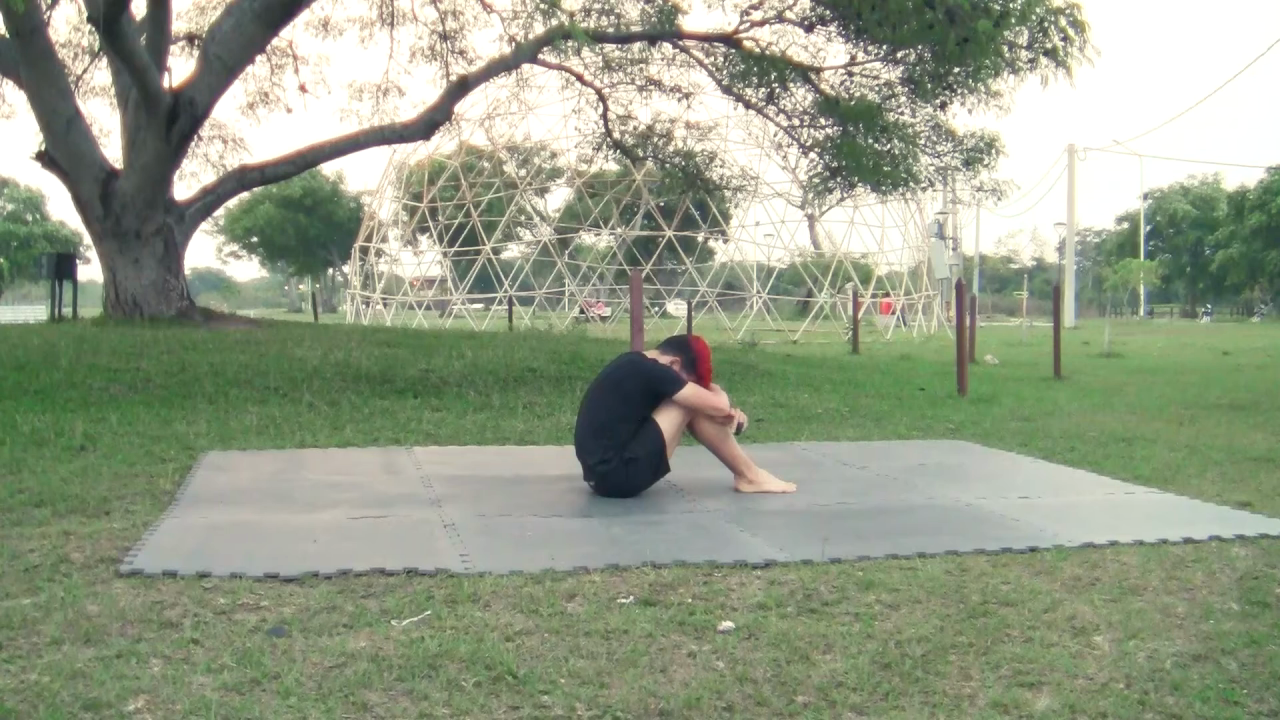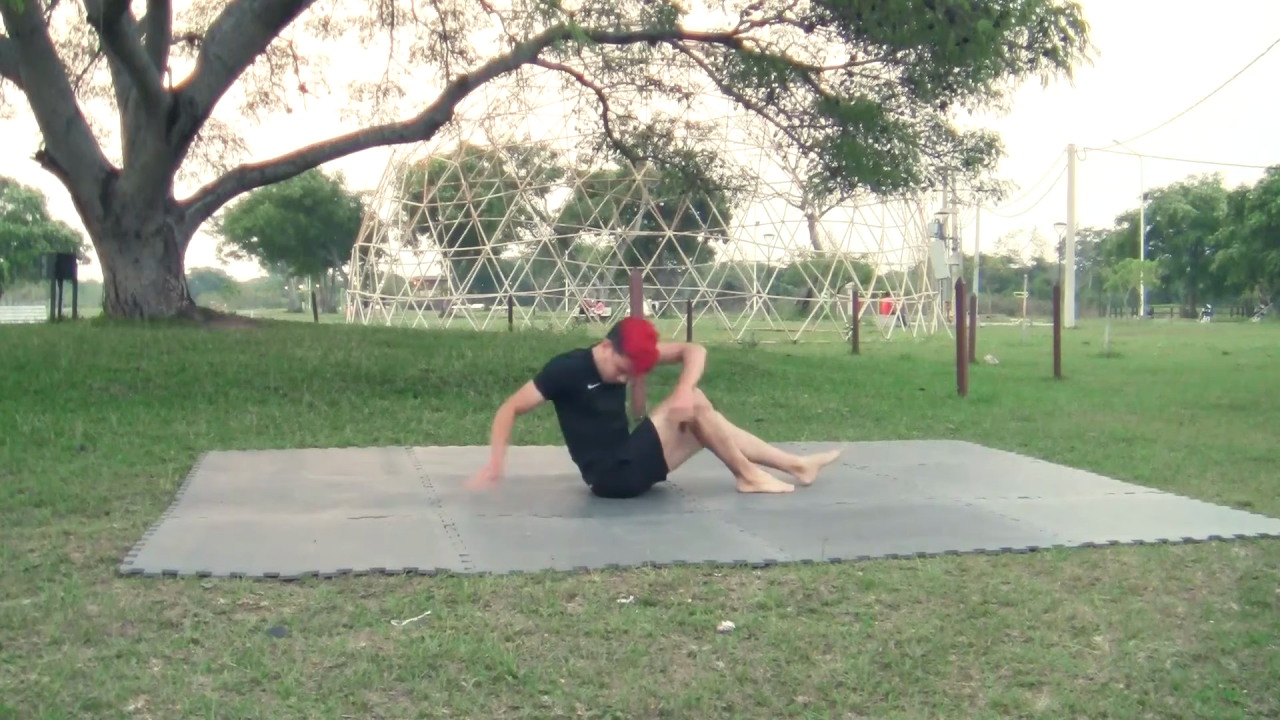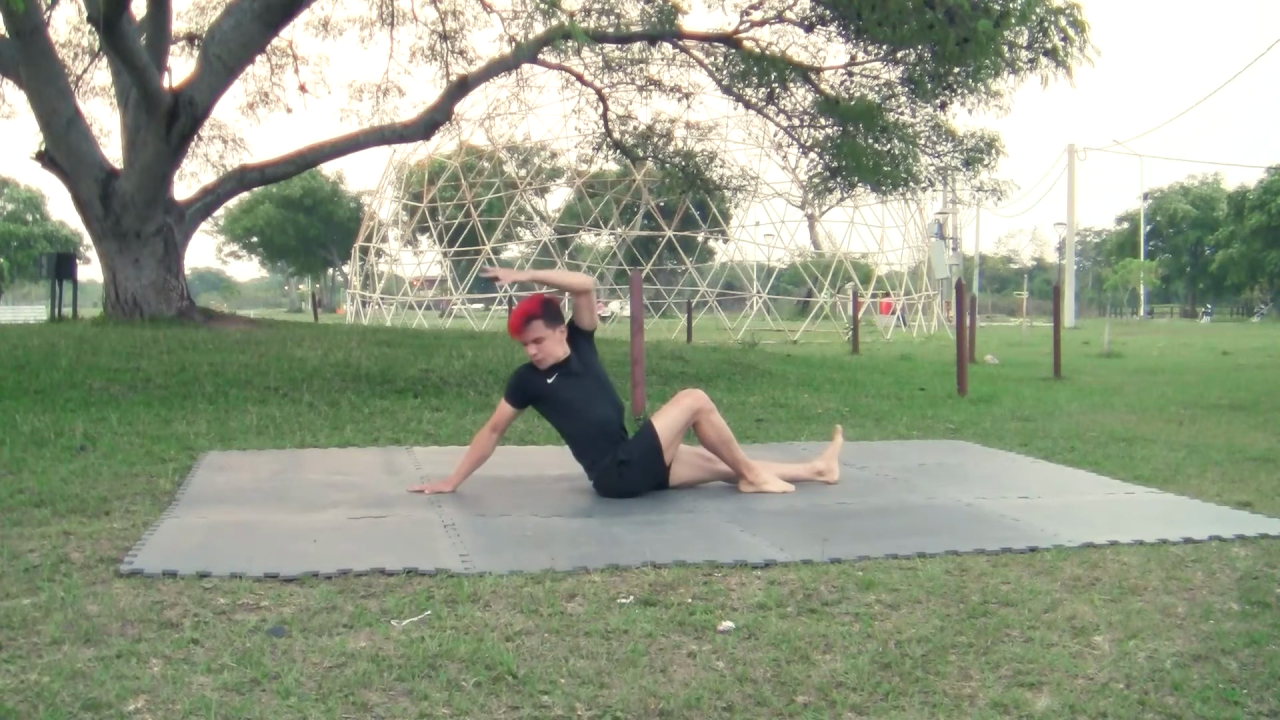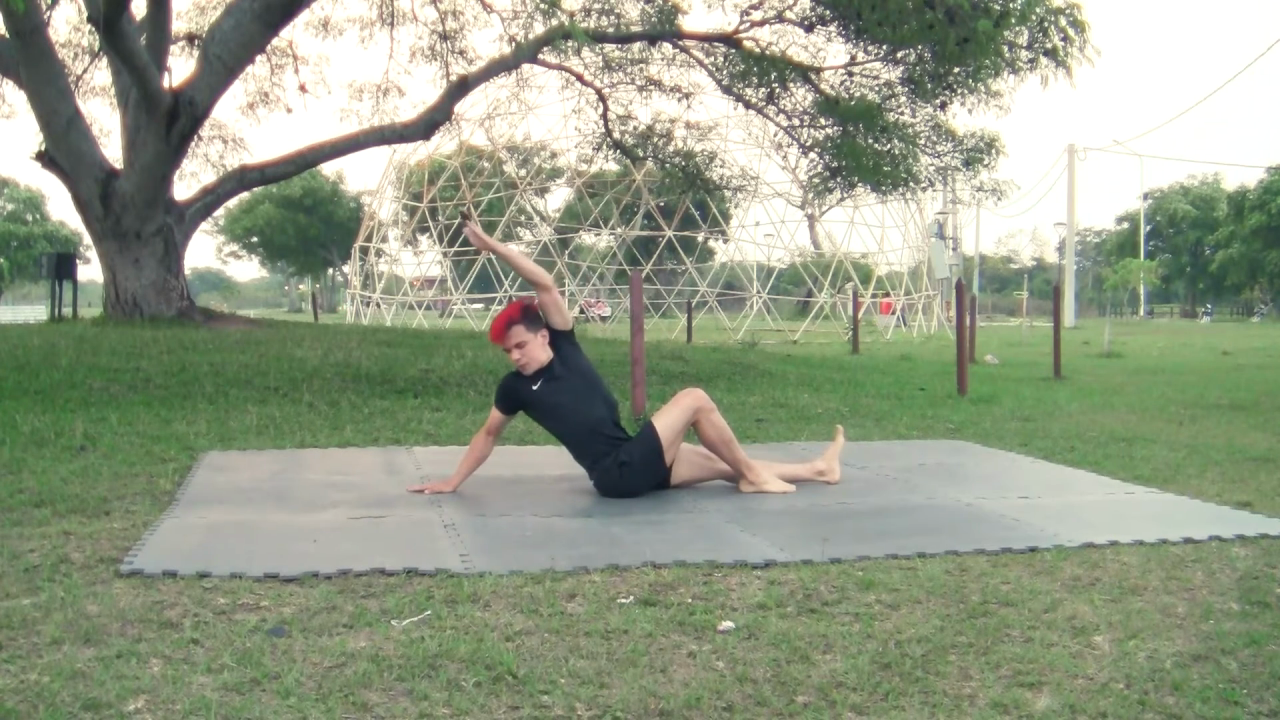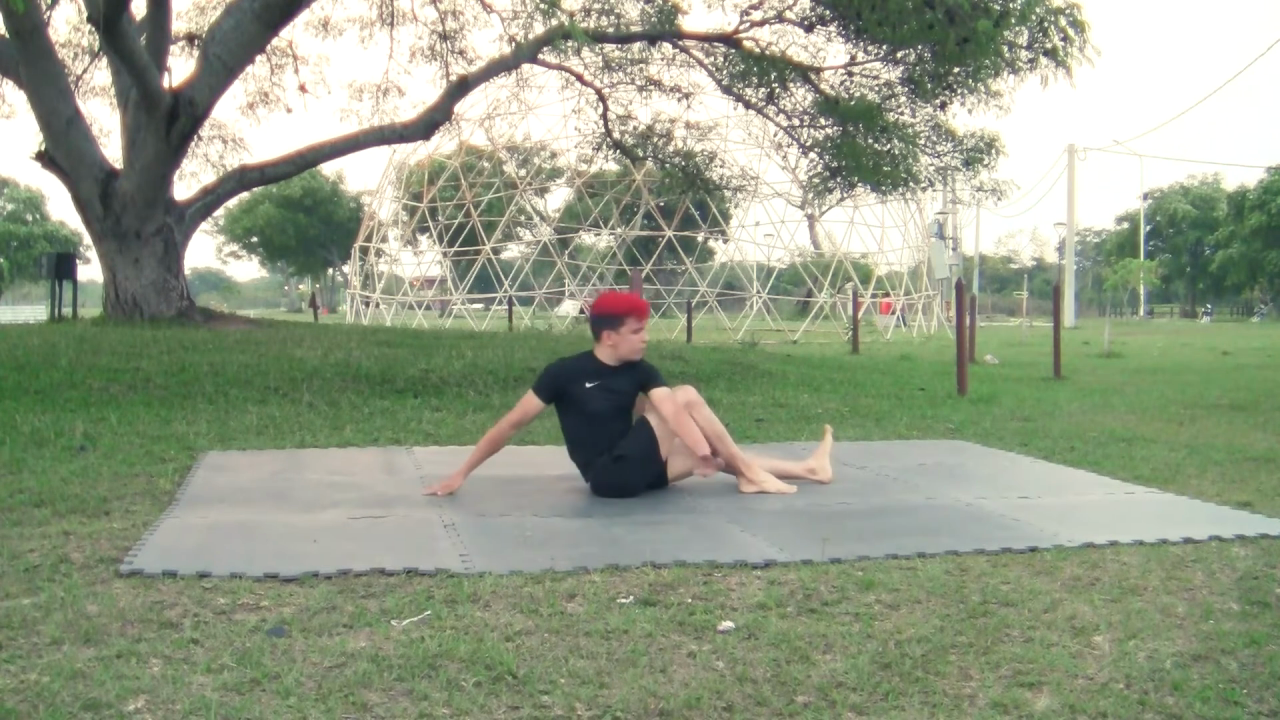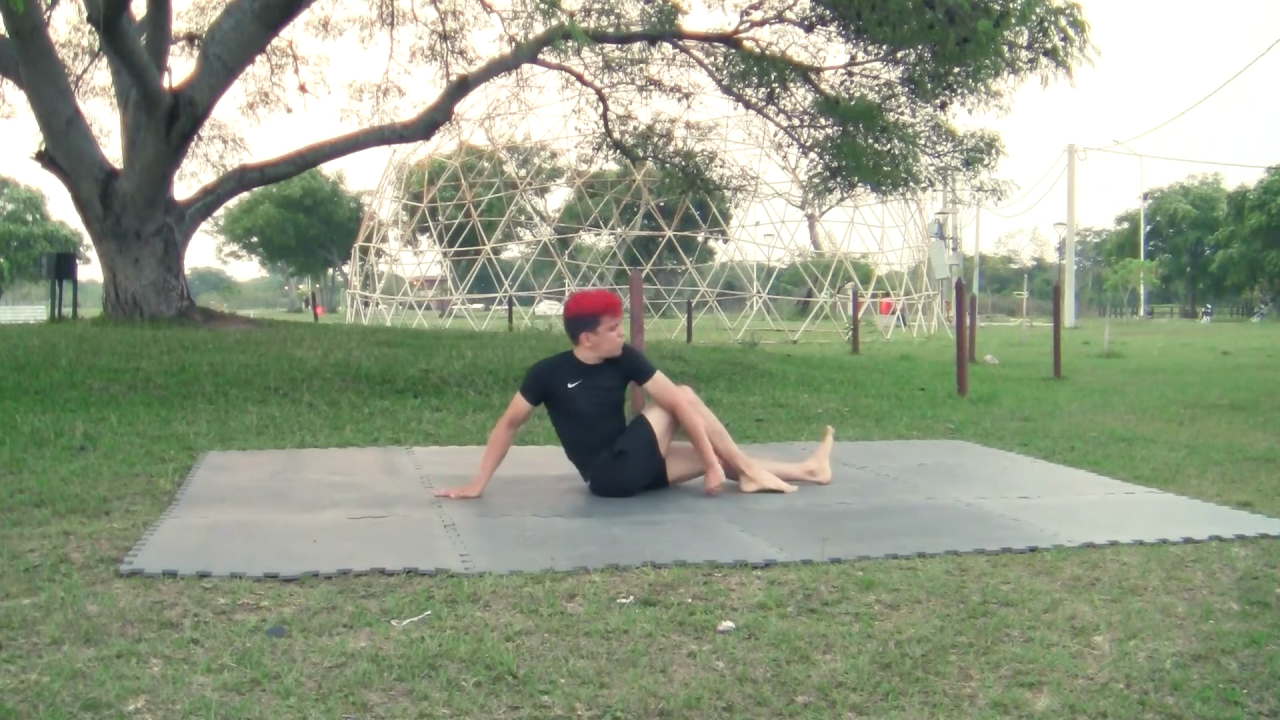
dt=0.7s
person 1, frame 1
left shoulder: (637, 364)
right shoulder: (650, 371)
right elbow: (718, 406)
left wrist: (730, 411)
right wrist: (716, 392)
left hip: (606, 471)
right hip: (618, 475)
left knee: (693, 401)
right knee: (692, 402)
left ankle: (746, 470)
right ankle: (749, 476)
person 1, frame 2
left shoulder: (623, 357)
right shoulder: (566, 369)
left elbow: (693, 350)
right elbow: (509, 409)
left wrist: (685, 389)
right wrist: (495, 460)
left hip: (626, 464)
right hip: (614, 475)
right knee: (697, 407)
left ankle: (797, 466)
right ankle: (748, 477)
person 1, frame 3
left shoulder: (579, 342)
right shoulder: (526, 379)
left elbow: (586, 286)
right elbow: (492, 431)
left wrist: (525, 276)
right wrist: (453, 480)
left hip: (633, 463)
right hip: (617, 474)
left knee: (718, 464)
right knee: (694, 399)
left ankle: (817, 469)
right ankle: (751, 474)
person 1, frame 4
left shoulder: (563, 344)
right shoulder: (515, 387)
left elbow: (545, 285)
right elbow: (488, 434)
left wrist: (493, 246)
right wrist: (452, 482)
left hip: (634, 463)
right hip: (617, 475)
left knee: (720, 463)
right knee: (695, 399)
left ankle: (816, 469)
right ankle: (752, 475)
person 1, frame 5
left shoulder: (640, 371)
right shoulder: (564, 373)
left elbow: (671, 412)
right elbow: (511, 424)
left wrist: (703, 448)
right wrist: (461, 474)
left hip: (632, 468)
right hip: (609, 476)
right knee: (686, 395)
left ankle: (807, 468)
right ankle: (748, 472)
person 1, frame 6
left shoulder: (626, 359)
right shoulder: (548, 373)
left elbow: (677, 404)
right elbow: (508, 424)
left wrist: (713, 462)
right wrist: (478, 484)
left hip: (630, 466)
right hip: (608, 476)
right knee: (684, 396)
left ankle: (805, 470)
right ankle: (747, 471)
